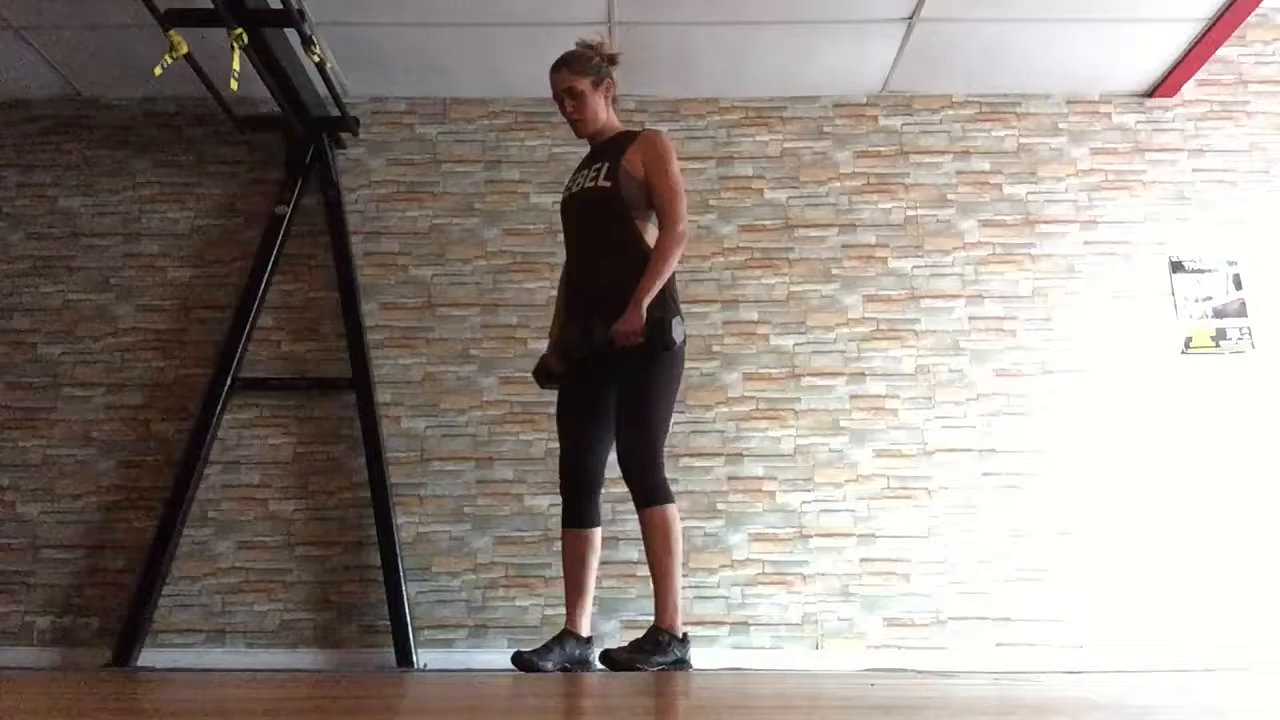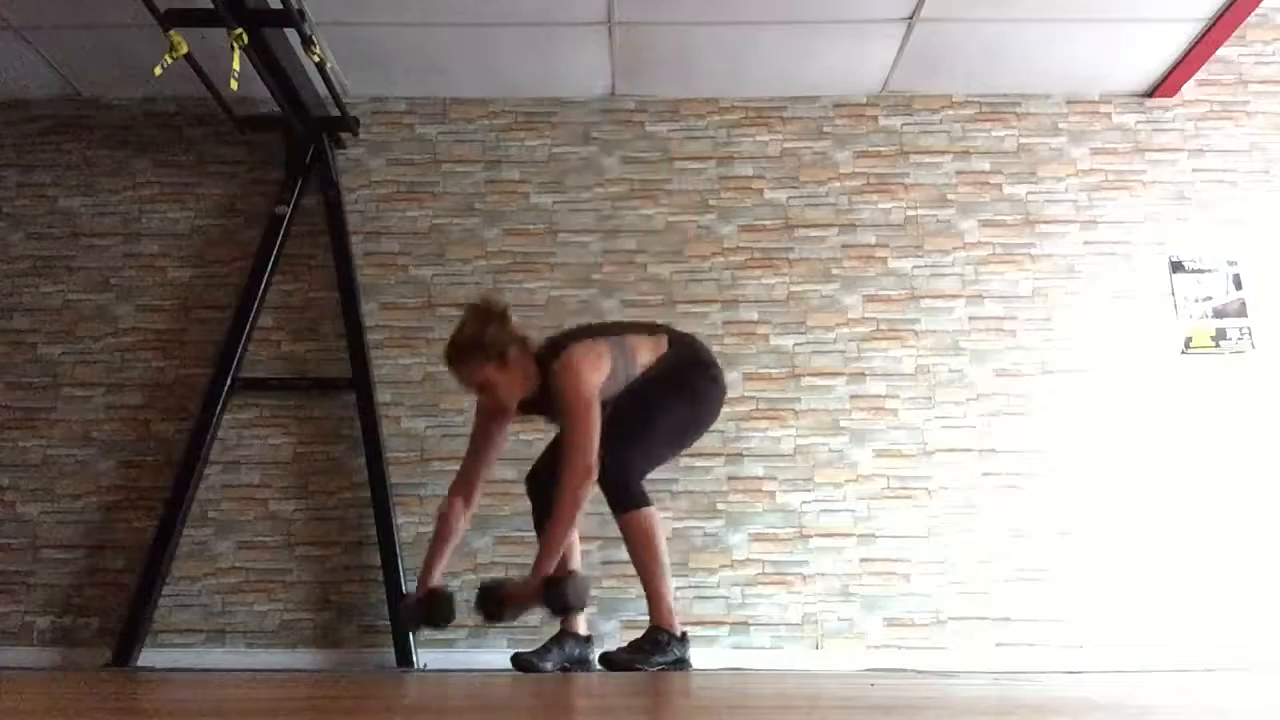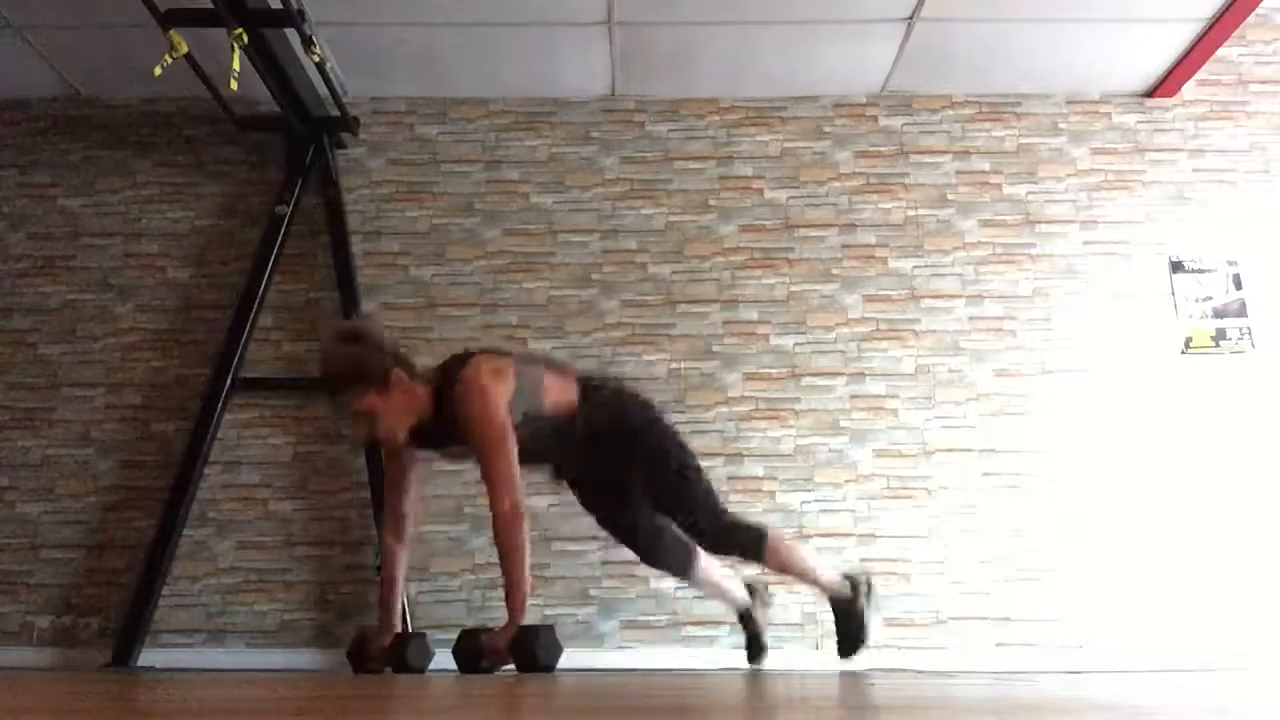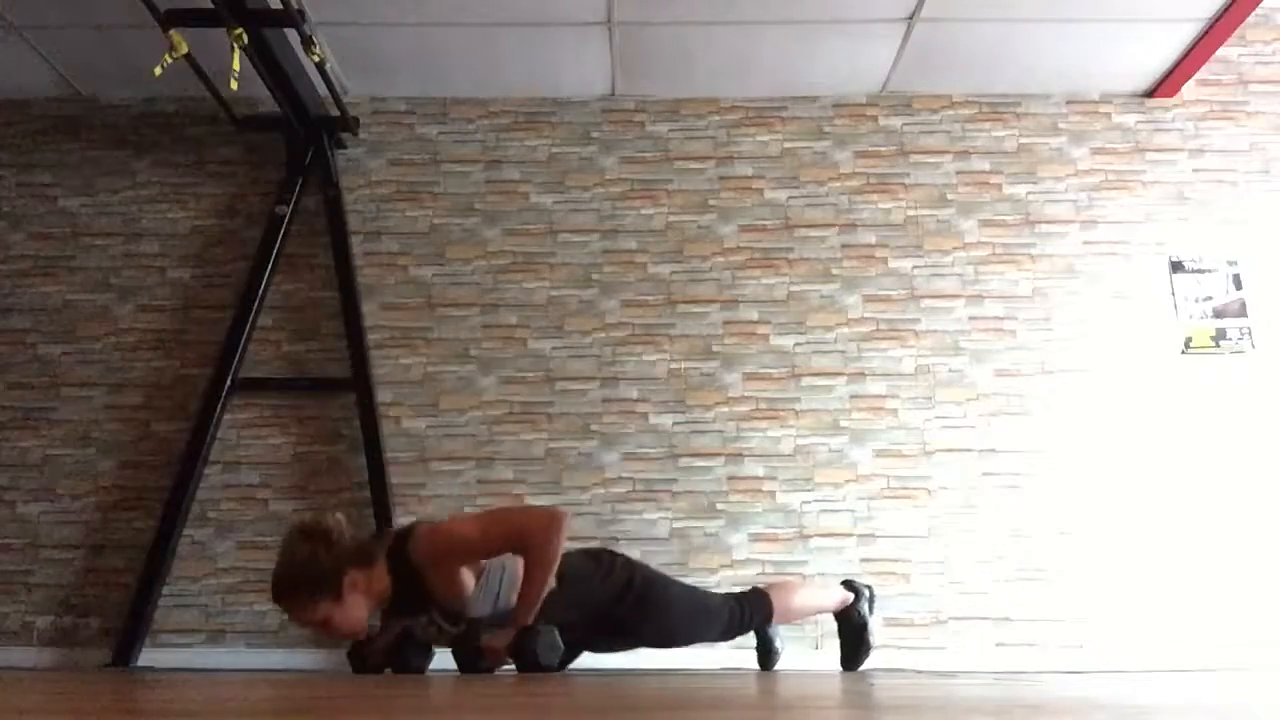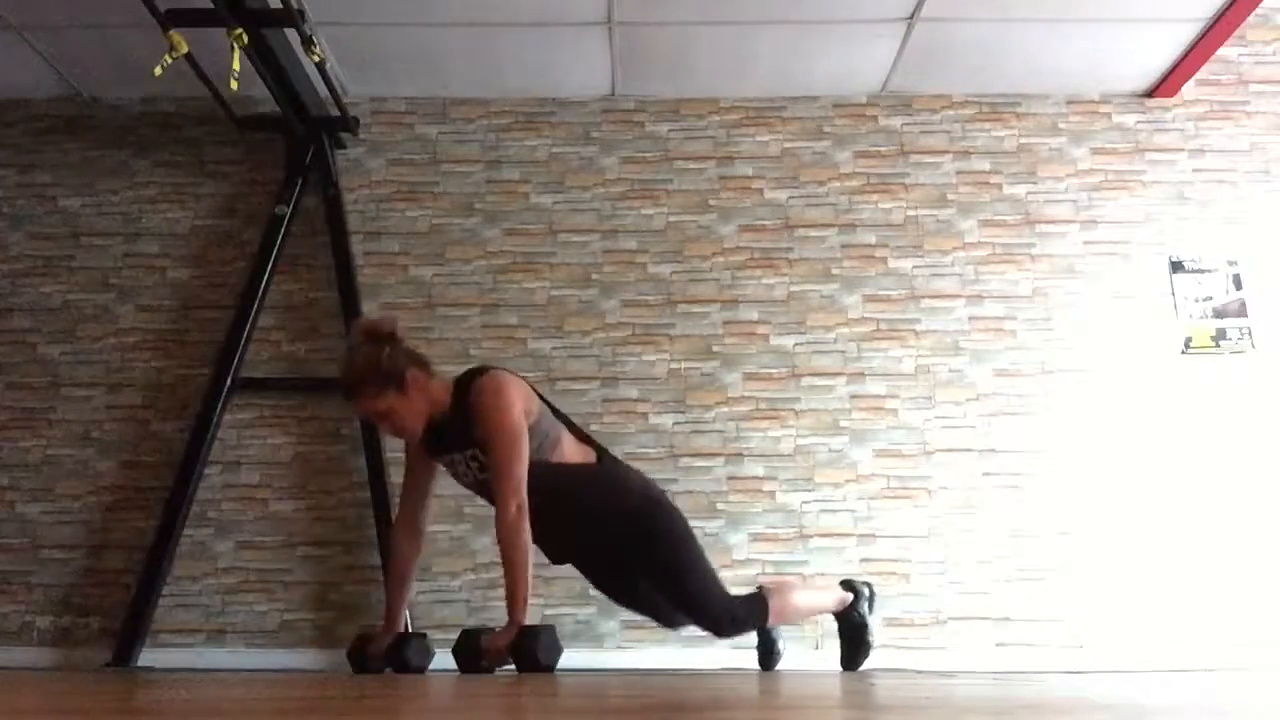
dt=0.5s
person 1, frame 1
left shoulder: (647, 146)
right shoulder: (584, 169)
left elbow: (676, 232)
left wrist: (638, 308)
right wrist: (557, 335)
left hip: (642, 329)
right hip: (590, 336)
left knee: (641, 467)
right knee: (578, 477)
left ankle: (670, 634)
right ankle: (576, 636)
person 1, frame 2
left shoulder: (572, 370)
right shoulder: (502, 392)
left elbow: (578, 478)
right elbow: (462, 494)
left wrist: (540, 575)
right wrist: (427, 583)
left hip: (691, 379)
right hip: (629, 403)
left knee: (614, 468)
right knee: (542, 482)
left ankle: (668, 637)
right ankle: (574, 637)
person 1, frame 3
left shoulder: (470, 387)
right shoulder: (404, 425)
left elbow: (509, 507)
right elbow: (394, 528)
left wrist: (516, 623)
right wrist: (388, 626)
left hip: (617, 422)
right hip: (587, 443)
left knee: (716, 529)
right knee: (651, 545)
left ankle: (843, 587)
right ankle: (745, 598)
person 1, frame 4
left shoulder: (432, 549)
right shoulder: (377, 567)
left elbow: (551, 524)
left wrist: (514, 629)
left hip: (604, 596)
right hip: (569, 614)
left knee: (728, 616)
left ankle: (851, 599)
right ankle: (798, 611)
person 1, frame 5
left shoulder: (492, 394)
right shoulder: (426, 429)
left elbow: (513, 508)
right elbow: (408, 528)
left wrist: (517, 624)
right wrist: (392, 626)
left hip: (623, 510)
right hip: (576, 531)
left knee: (720, 615)
right knee: (673, 611)
left ankle: (849, 600)
right ankle: (764, 625)
